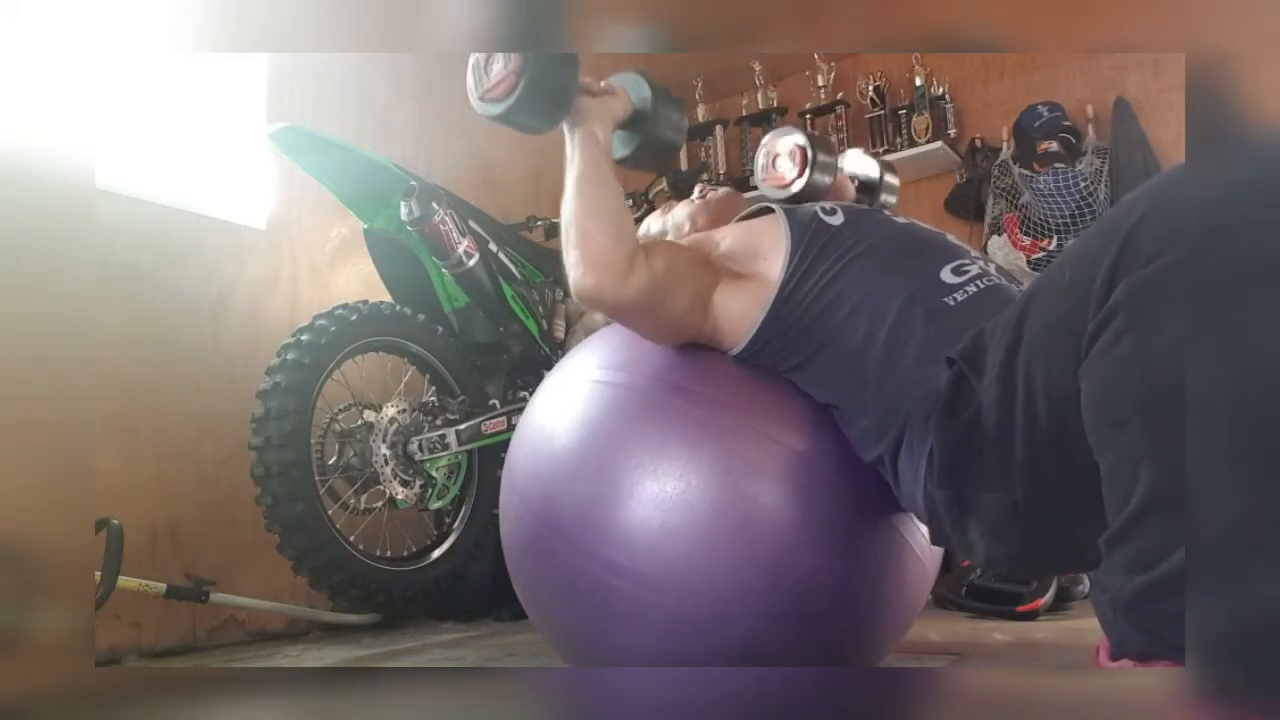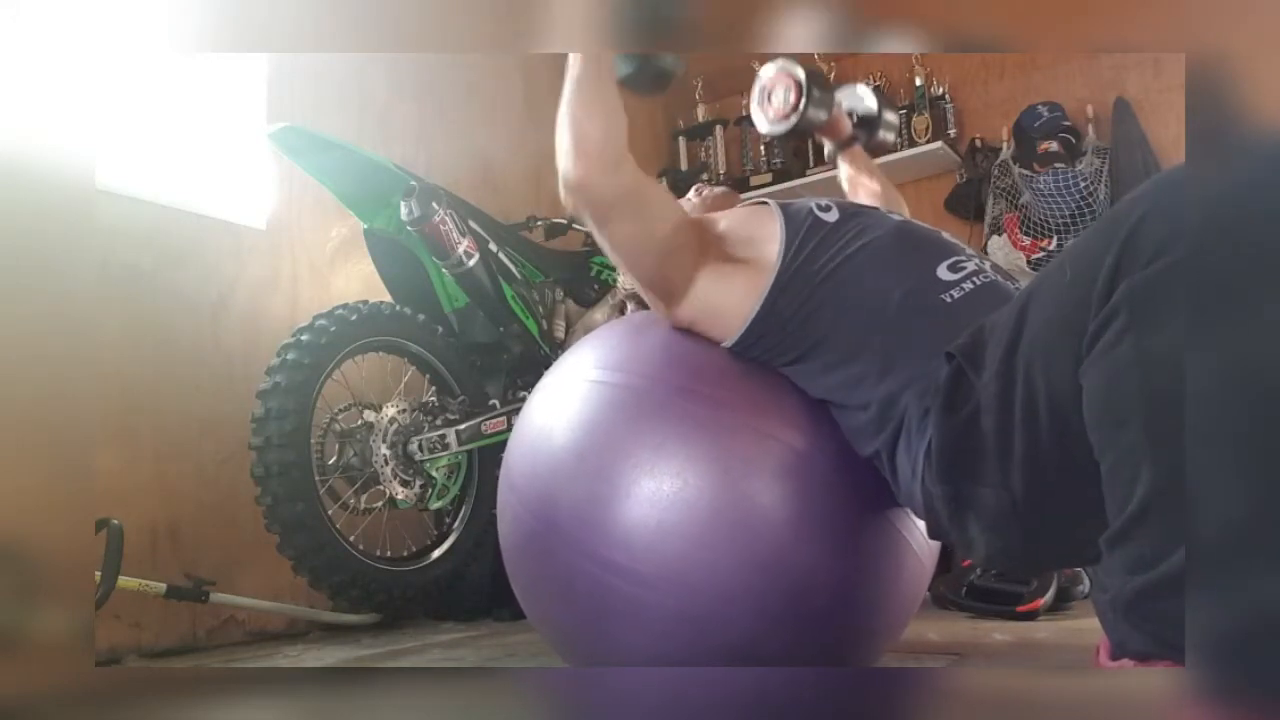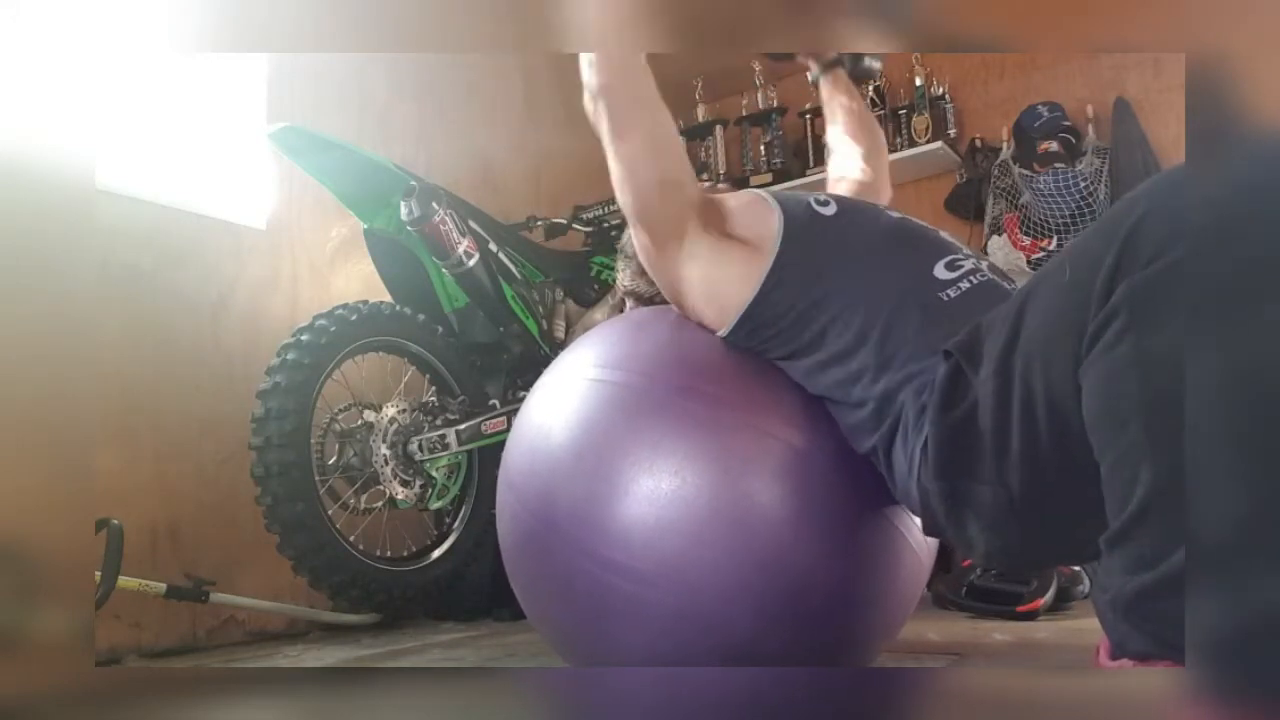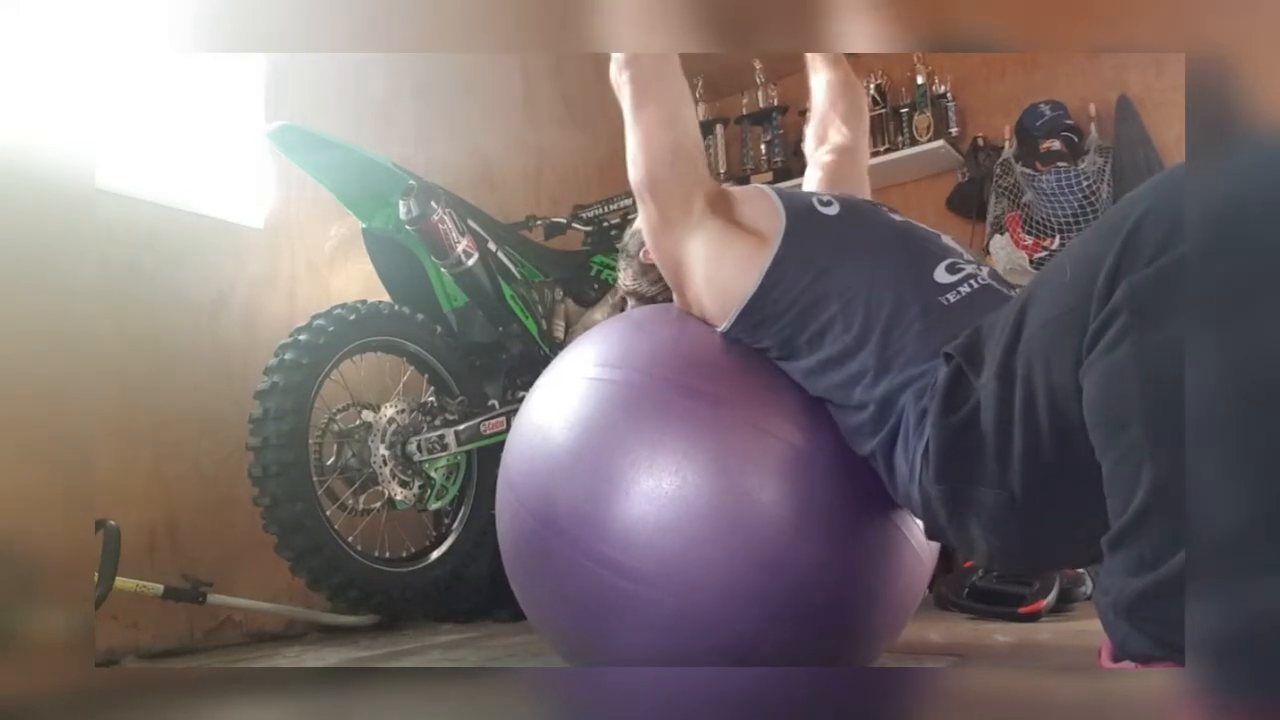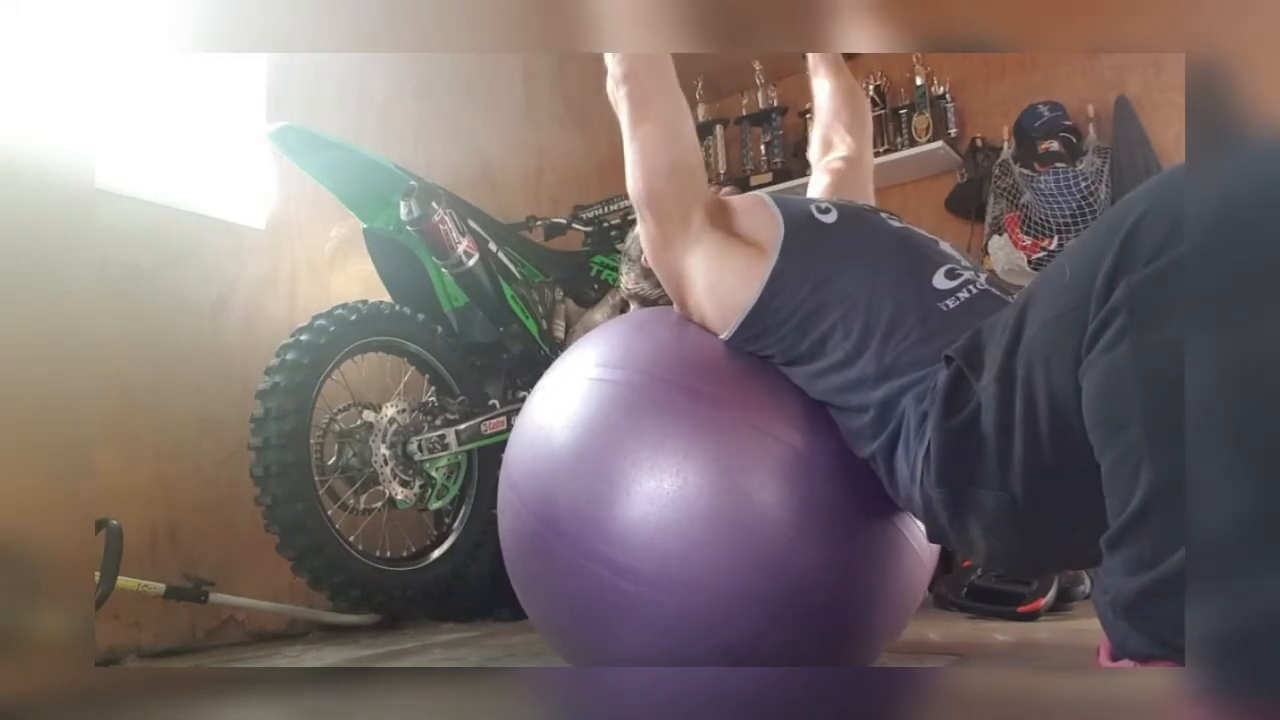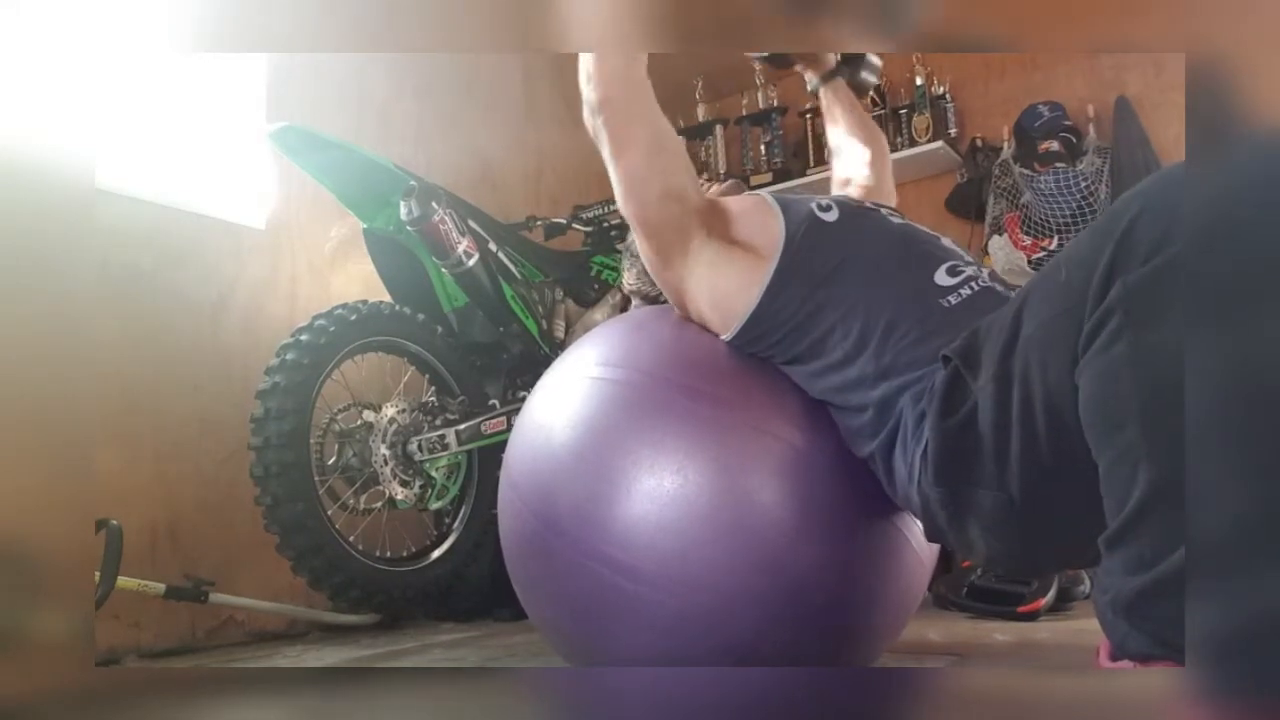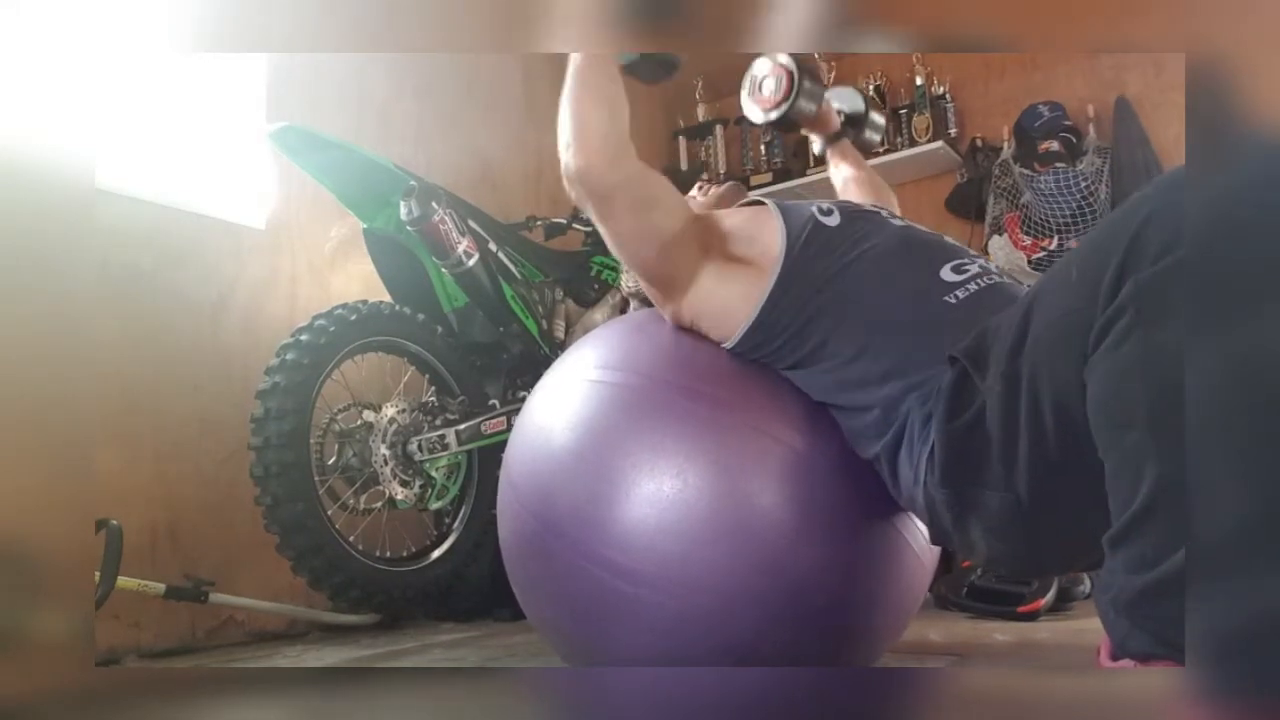
dt=0.2s
person 1, frame 1
left shoulder: (788, 237)
right shoulder: (689, 274)
right elbow: (601, 279)
left wrist: (841, 195)
right wrist: (585, 129)
right hip: (973, 425)
right knee: (1174, 222)
right ankle: (1152, 641)
person 1, frame 2
left shoulder: (789, 238)
right shoulder: (690, 264)
left elbow: (880, 202)
right elbow: (593, 178)
left wrist: (842, 137)
right wrist: (590, 58)
right hip: (975, 426)
right ankle: (1153, 645)
person 1, frame 3
left shoulder: (793, 231)
right shoulder: (691, 248)
left elbow: (863, 160)
right elbow: (615, 104)
left wrist: (827, 70)
right hip: (970, 426)
right ankle: (1151, 644)
person 1, frame 4
left shoulder: (811, 213)
right shoulder: (691, 234)
left elbow: (837, 132)
right elbow: (639, 77)
right hip: (971, 424)
right ankle: (1153, 646)
person 1, frame 5
left shoulder: (802, 224)
right shoulder: (693, 244)
left elbow: (842, 143)
right elbow: (634, 84)
left wrist: (823, 53)
right hip: (972, 433)
right ankle: (1153, 644)
person 1, frame 6
left shoulder: (792, 231)
right shoulder: (695, 245)
left elbow: (869, 166)
right elbow: (614, 106)
left wrist: (826, 75)
right hip: (975, 431)
right ankle: (1151, 645)
person 1, frame 7
left shoulder: (791, 237)
right shoulder: (693, 261)
left elbow: (882, 222)
right elbow: (594, 168)
left wrist: (830, 135)
right wrist: (591, 48)
right hip: (978, 431)
right ankle: (1150, 644)
